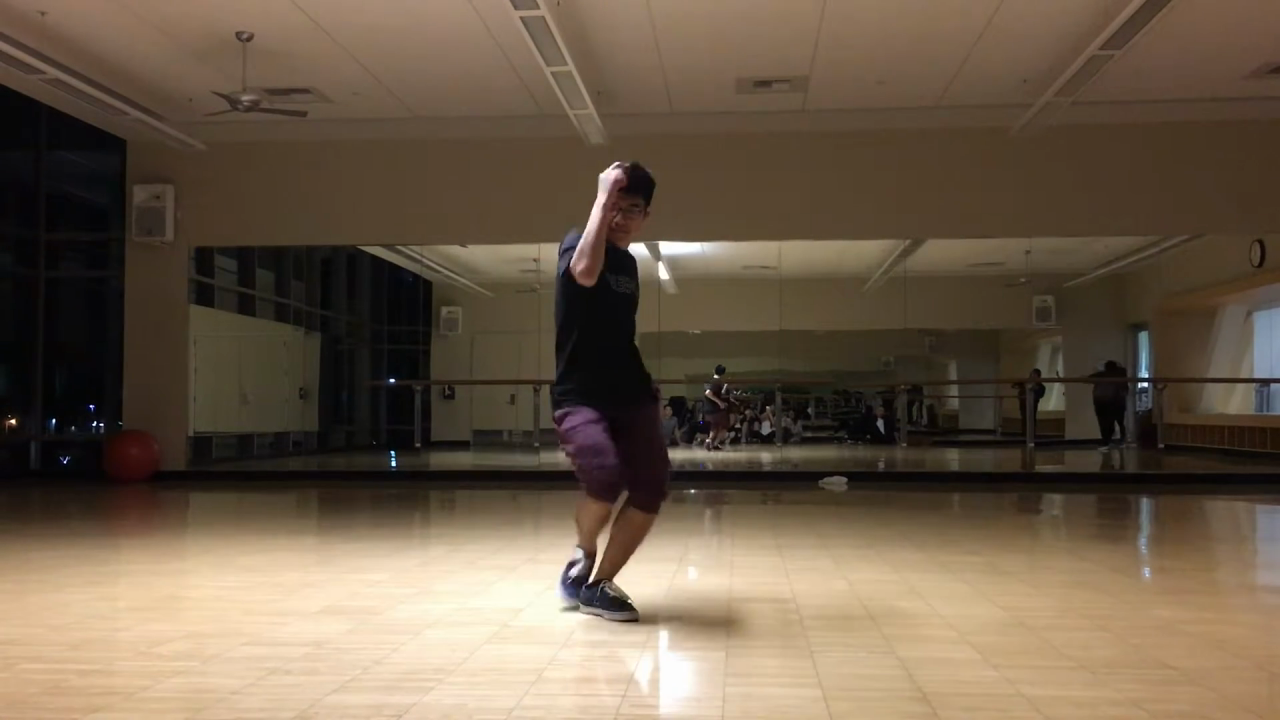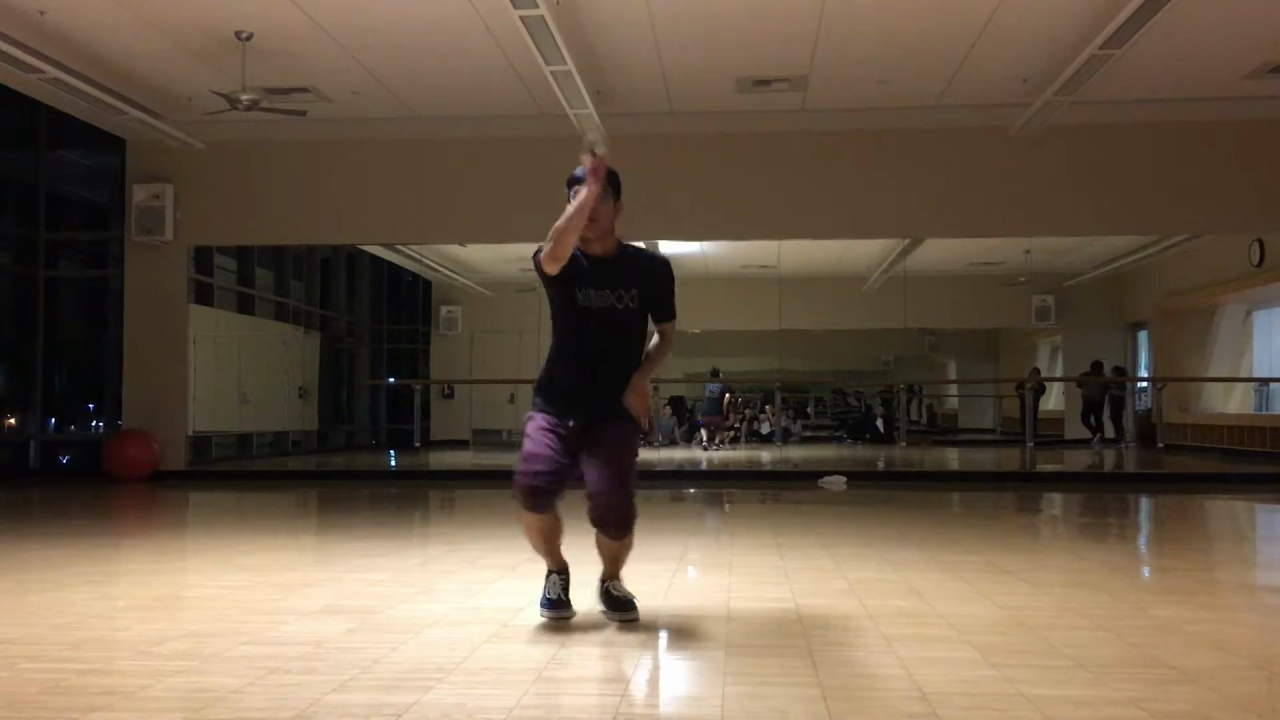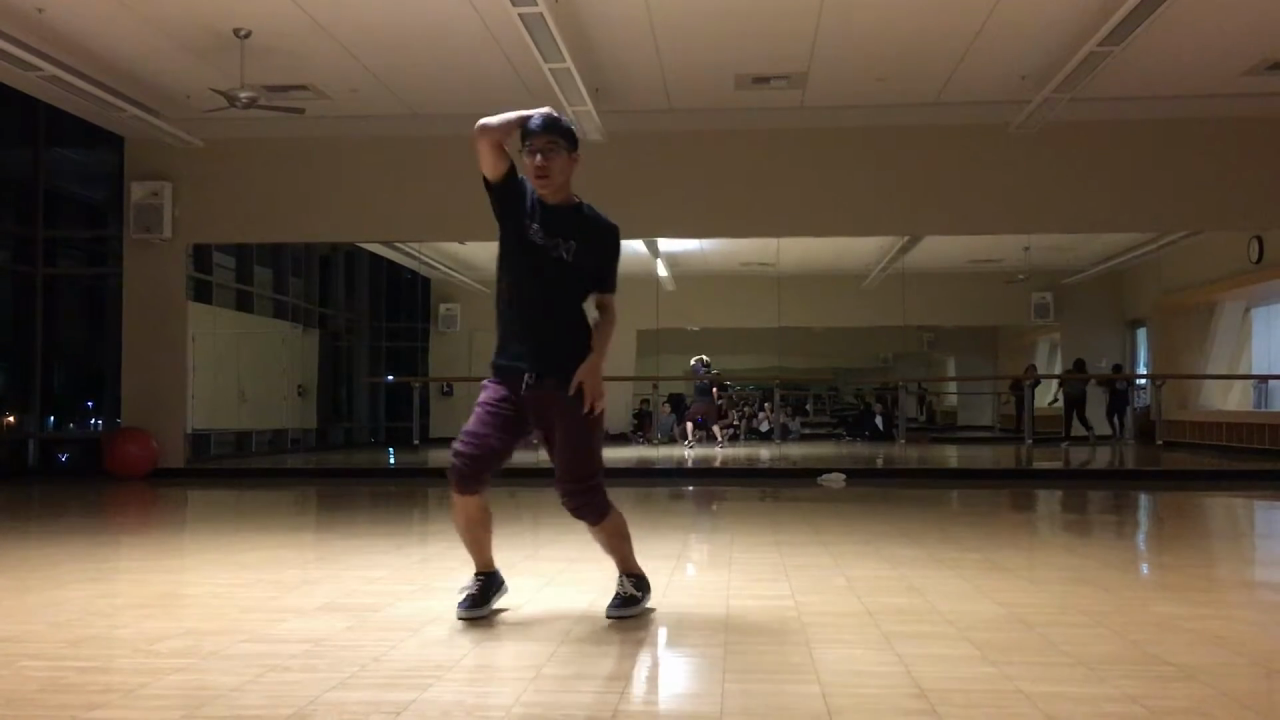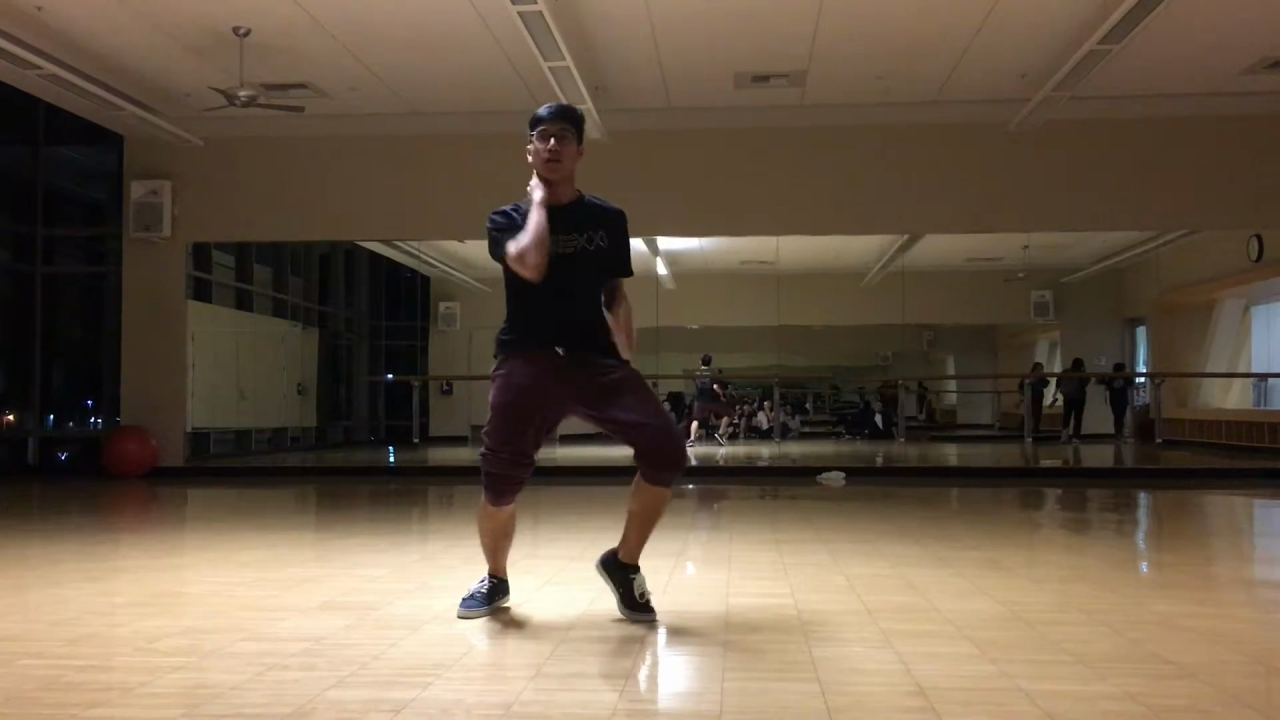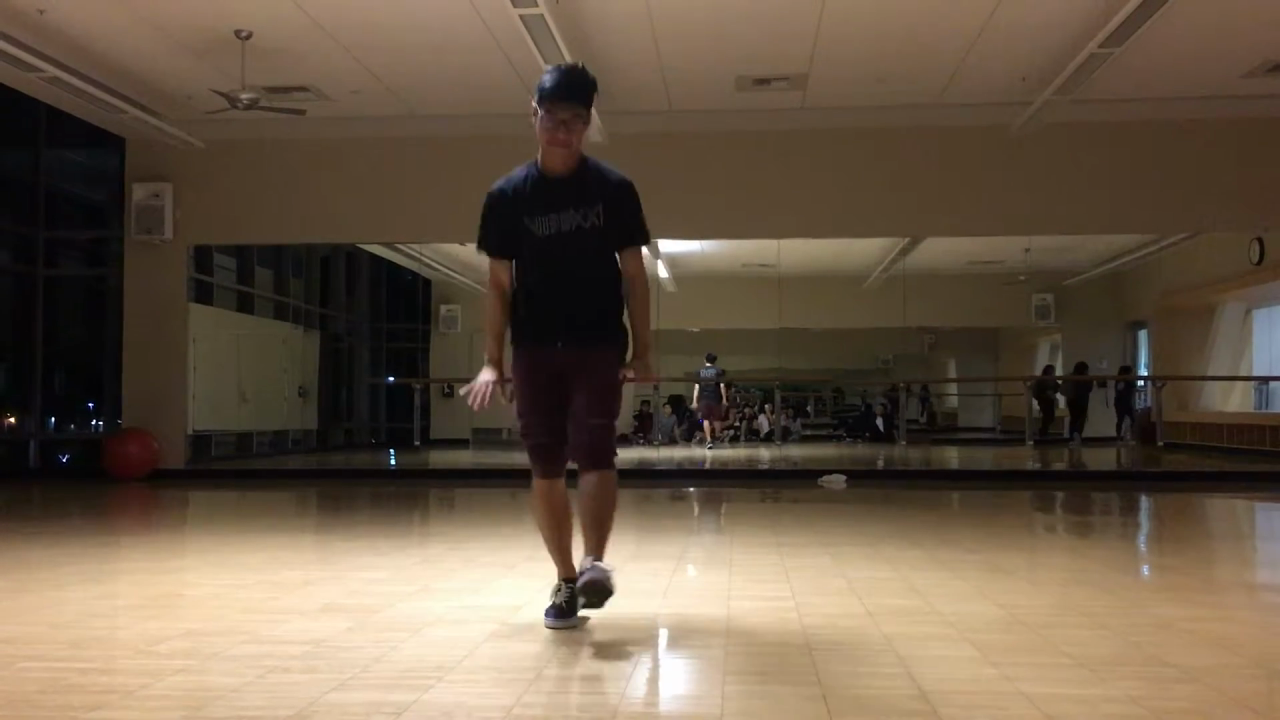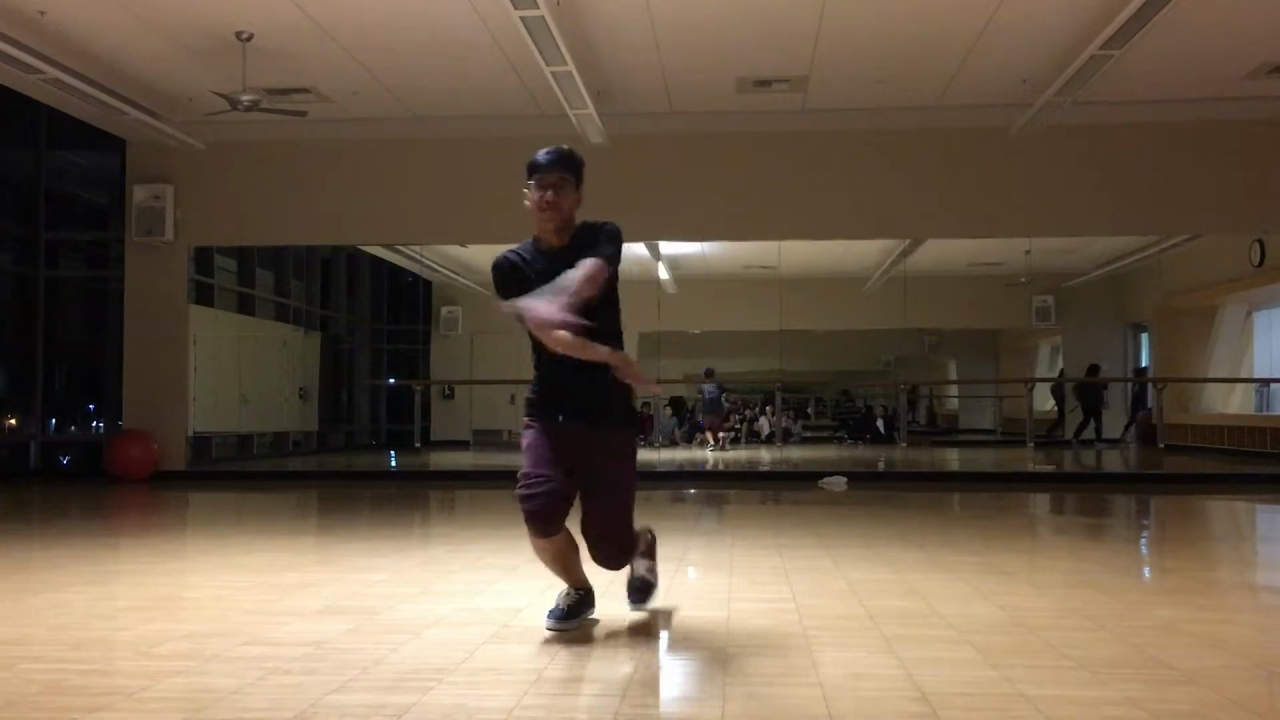
dt=0.5s
person 1, frame 1
left shoulder: (629, 262)
right shoulder: (579, 244)
right elbow: (585, 272)
right wrist: (603, 195)
left hip: (633, 395)
right hip: (579, 396)
left knee: (651, 486)
right knee: (607, 475)
left ankle: (600, 583)
right ankle: (583, 550)
person 1, frame 2
left shoulder: (651, 268)
right shoulder: (564, 263)
left elbow: (665, 332)
right elbow: (552, 256)
left wrist: (642, 377)
right wrist: (588, 188)
left hip: (613, 415)
right hip: (555, 407)
left knee: (612, 510)
right knee: (535, 488)
left ankle: (611, 581)
right ankle: (556, 572)
person 1, frame 3
left shoulder: (599, 230)
right shoulder: (514, 201)
left elbow: (605, 308)
right elbow: (485, 134)
left wrist: (595, 362)
right wrist: (531, 116)
left hip: (567, 381)
right hip: (508, 375)
left knee: (581, 496)
right knee: (465, 474)
left ankle: (633, 578)
right ankle: (485, 576)
person 1, frame 4
left shoulder: (605, 217)
right shoulder: (509, 216)
right elbow: (529, 263)
left wrist: (620, 326)
right wrist: (538, 200)
left hip: (595, 359)
right hip: (528, 358)
left knee: (666, 451)
right knee: (500, 479)
left ankle: (623, 564)
right ankle: (495, 579)
person 1, frame 5
left shoulder: (614, 189)
right shoulder: (506, 196)
left elbow: (632, 273)
right elbow: (498, 283)
left wrist: (641, 353)
right wrist: (492, 363)
left hip: (596, 347)
right hip: (535, 348)
left knee: (593, 450)
right knee: (546, 465)
left ankle: (594, 565)
right ankle: (567, 582)
person 1, frame 6
left shoulder: (603, 238)
right shoulder: (510, 265)
left elbow: (590, 276)
right elbow: (552, 338)
left wrist: (549, 303)
right wrist: (614, 359)
left hip: (608, 415)
right hip: (548, 414)
left knee: (608, 540)
right knee: (538, 508)
left ankle: (641, 544)
right ankle: (577, 589)
